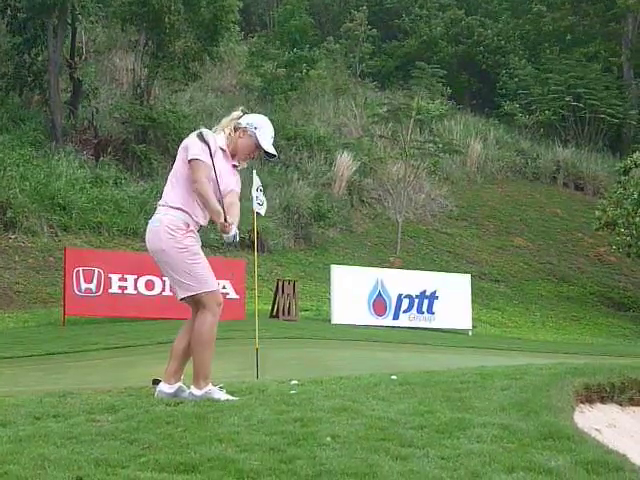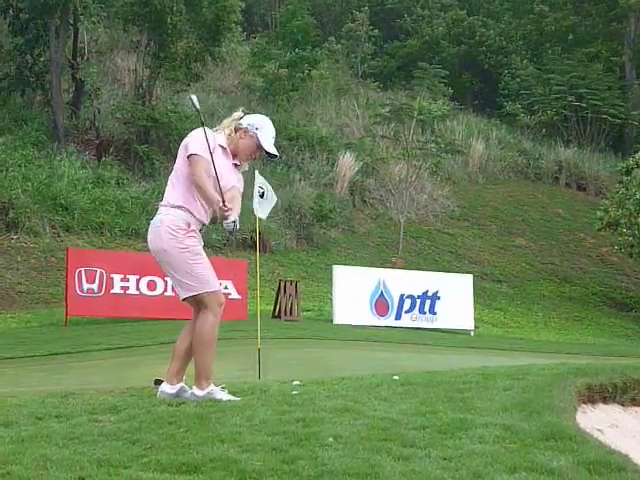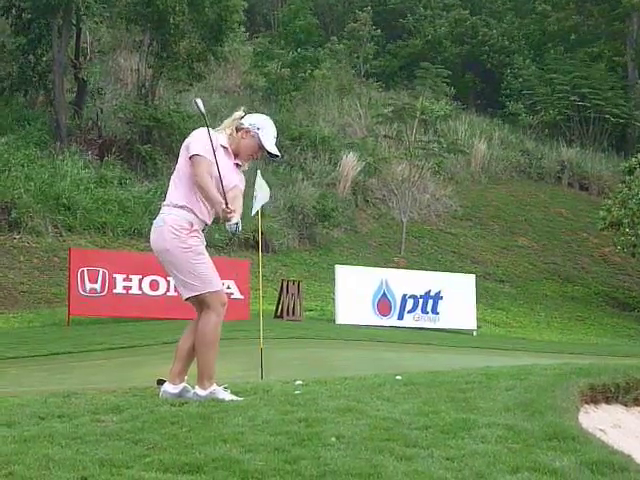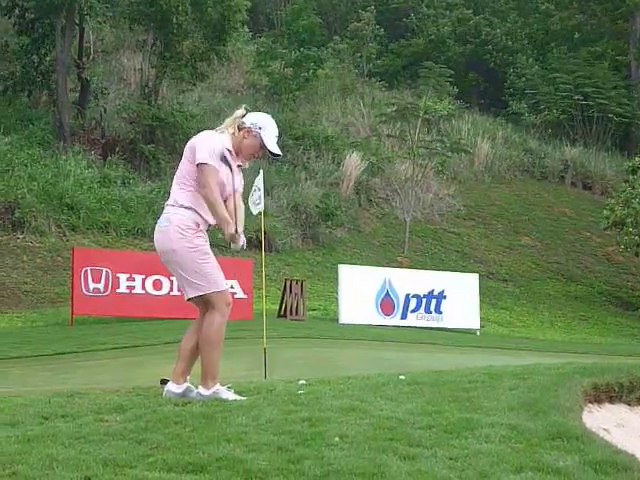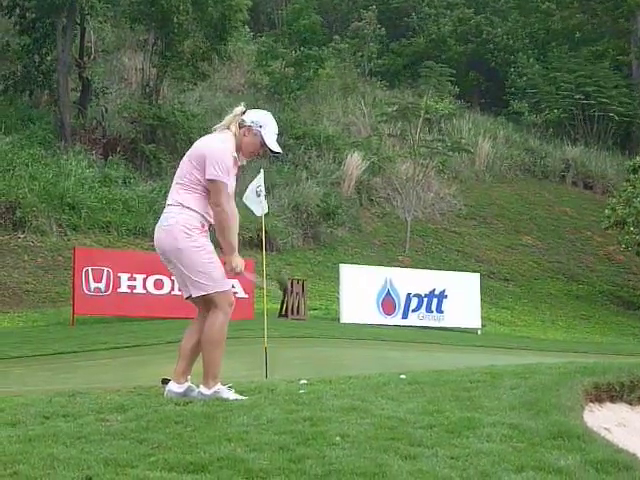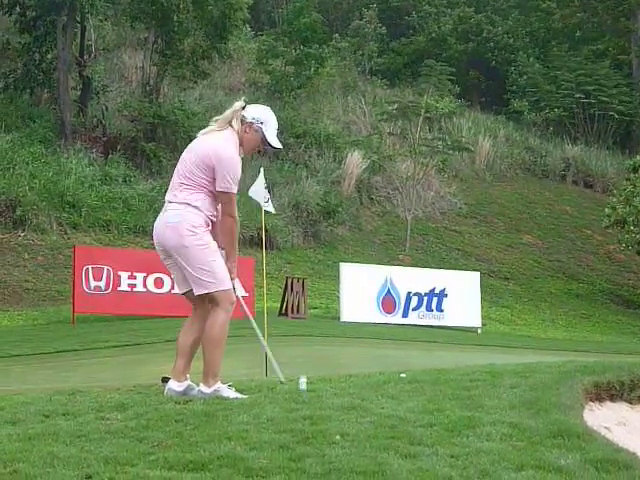
dt=0.1s
person 1, frame 1
left shoulder: (231, 167)
right shoulder: (203, 140)
left elbow: (233, 203)
right elbow: (199, 183)
left wrist: (231, 226)
right wrist: (219, 215)
left hip: (178, 233)
right hip: (172, 229)
left knee: (202, 309)
right knee: (212, 303)
left ankle: (170, 383)
right ankle: (201, 386)
person 1, frame 2
left shoulder: (235, 169)
right shoulder: (201, 137)
left elbow: (234, 201)
right elbow: (199, 177)
left wrist: (231, 216)
right wrist: (218, 206)
left hip: (182, 234)
right hip: (173, 229)
left knee: (205, 309)
right knee: (213, 303)
left ankle: (172, 383)
right ankle: (203, 386)
person 1, frame 3
left shoulder: (236, 168)
right shoulder: (202, 137)
left elbow: (235, 200)
right elbow: (201, 178)
left wrist: (234, 217)
right wrist: (220, 207)
left hip: (184, 233)
right hip: (176, 229)
left knee: (208, 309)
right knee: (216, 304)
left ankle: (174, 383)
right ankle: (205, 386)
person 1, frame 4
left shoulder: (235, 167)
right shoulder: (209, 142)
left elbow: (235, 206)
right elbow: (208, 191)
left wrist: (238, 232)
right wrist: (228, 226)
left hip: (177, 233)
right hip: (181, 230)
left knee: (210, 310)
right knee: (221, 304)
left ankle: (177, 383)
right ankle: (209, 386)
person 1, frame 5
left shoulder: (232, 160)
right shoulder: (216, 148)
left elbow: (230, 208)
right elbow: (219, 206)
left wrist: (232, 252)
right wrist: (231, 254)
left hip: (173, 232)
right hip: (184, 230)
left knee: (209, 310)
right knee: (223, 303)
left ankle: (179, 382)
right ankle: (210, 386)
person 1, frame 6
left shoulder: (211, 139)
right shoulder: (228, 155)
right elbow: (229, 215)
left wrist: (222, 255)
right wrist: (231, 260)
left hip: (166, 226)
right hip: (187, 227)
left knee: (202, 307)
right knee: (223, 302)
left ankle: (178, 381)
right ankle: (210, 384)
